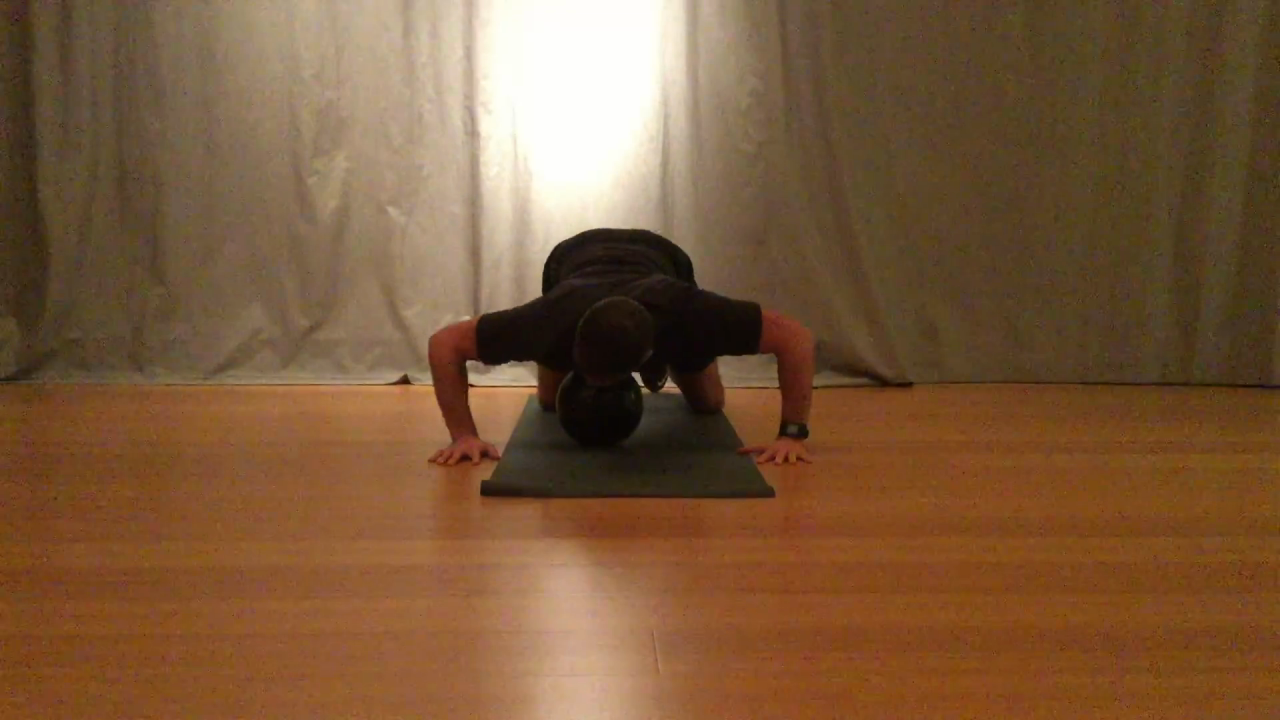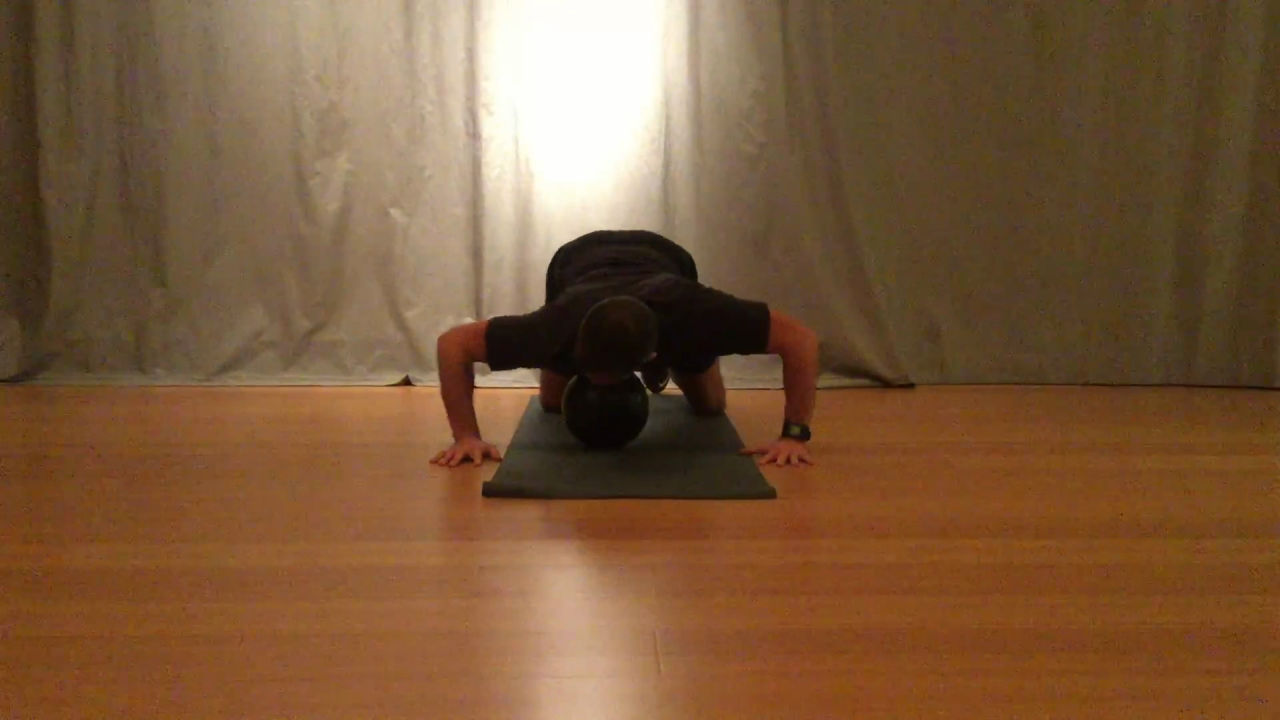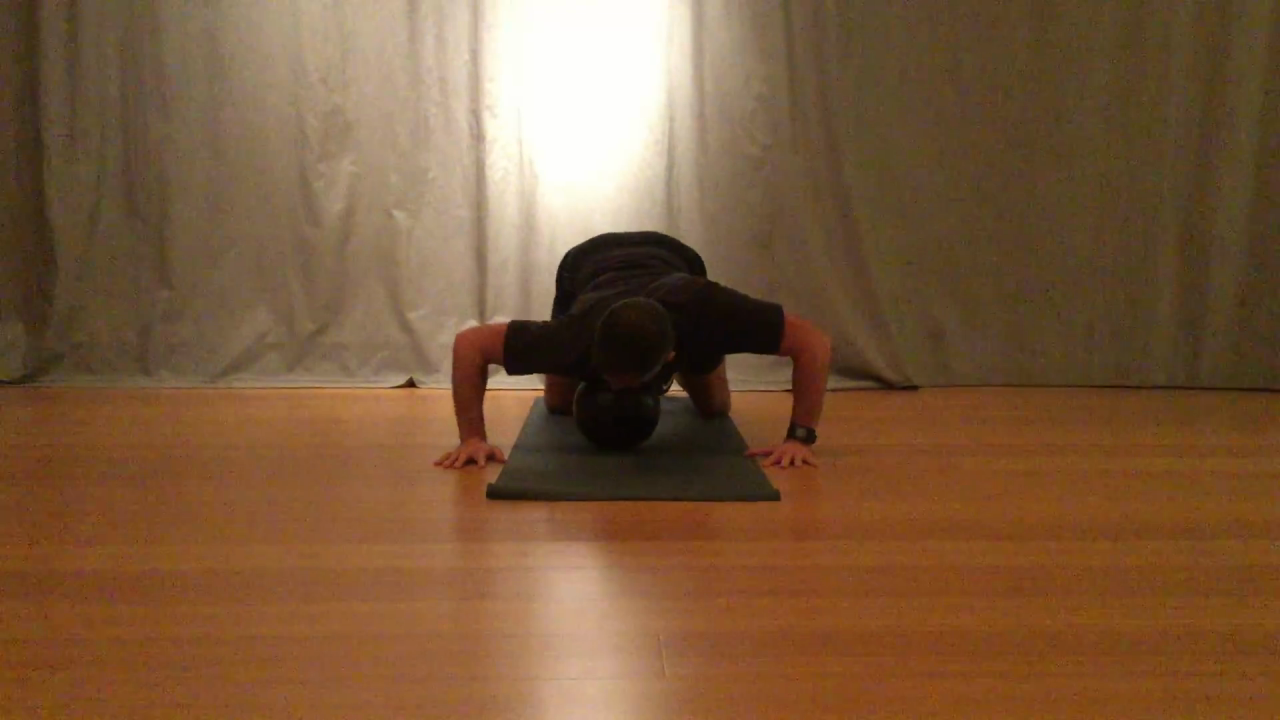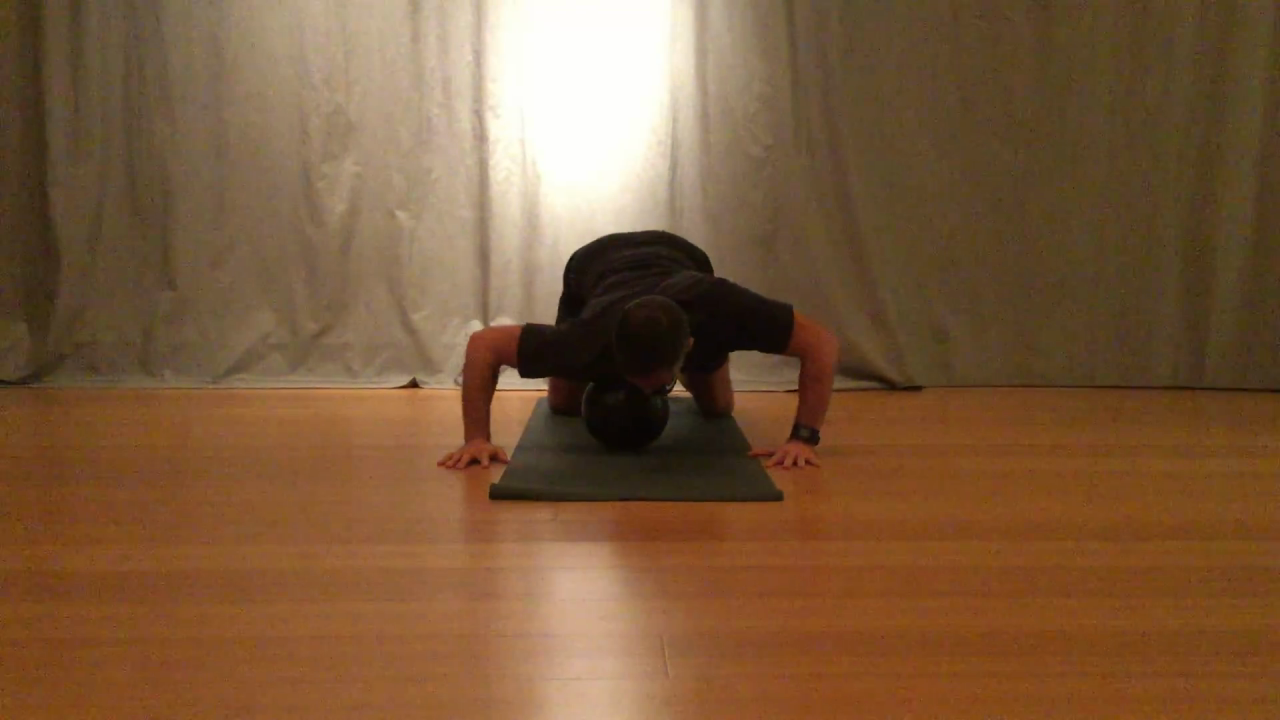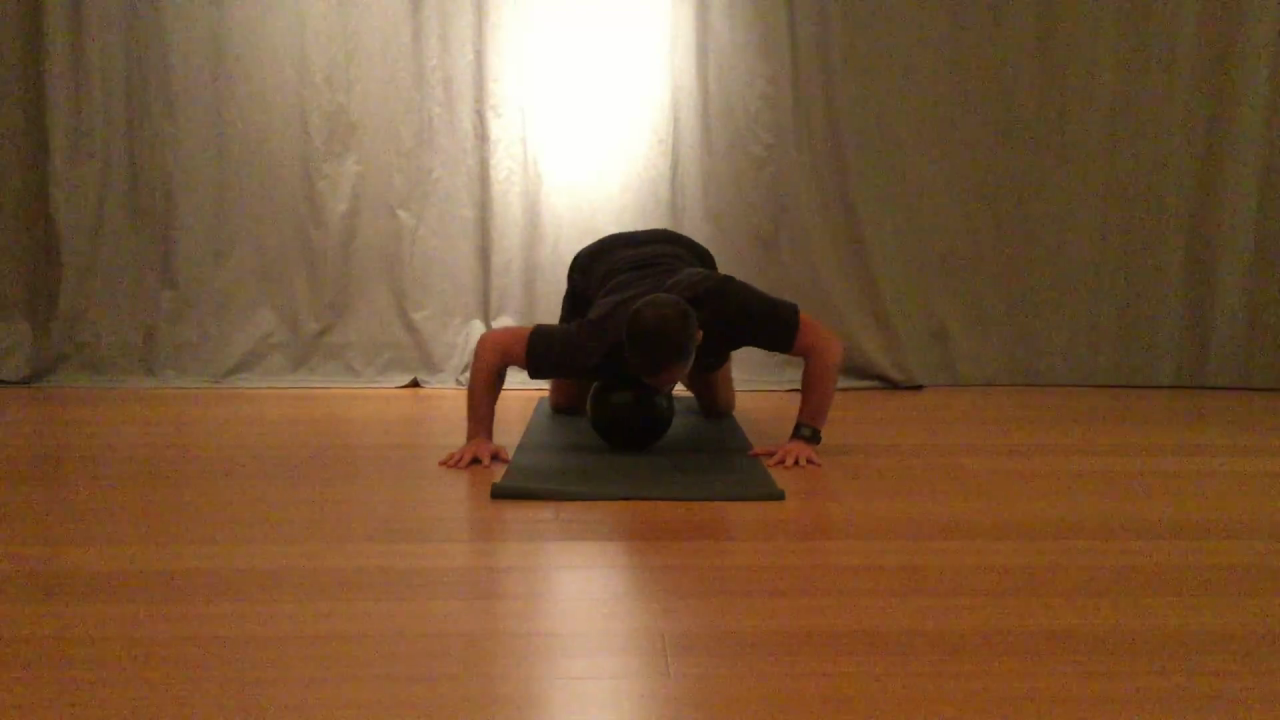
dt=0.2s
person 1, frame 1
left shoulder: (683, 310)
right shoulder: (553, 322)
left elbow: (796, 338)
right elbow: (443, 343)
left wrist: (792, 433)
right wrist: (463, 434)
left hip: (660, 259)
left knee: (709, 402)
right knee: (551, 401)
left ankle: (663, 368)
person 1, frame 2
left shoulder: (690, 311)
right shoulder: (560, 327)
left elbow: (802, 341)
right elbow: (452, 343)
left wrist: (794, 434)
right wrist: (466, 435)
left hip: (662, 260)
right hip: (578, 261)
left knee: (710, 403)
right knee: (553, 402)
left ankle: (667, 370)
person 1, frame 3
left shoulder: (706, 310)
right shoulder: (577, 336)
left elbow: (814, 344)
right elbow: (468, 343)
left wrist: (799, 436)
right wrist: (472, 437)
left hip: (671, 262)
right hip: (586, 264)
left knee: (715, 405)
right knee: (558, 405)
left ankle: (678, 375)
person 1, frame 4
left shoulder: (717, 307)
right shoulder: (592, 338)
left elbow: (822, 345)
right elbow: (482, 344)
left wrist: (804, 437)
right wrist: (476, 438)
left hip: (679, 260)
right hip: (593, 266)
left knee: (718, 406)
right knee: (562, 405)
left ankle: (686, 380)
person 1, frame 5
left shoulder: (725, 304)
right shoulder: (600, 337)
left elbow: (825, 346)
right elbow: (490, 345)
left wrist: (805, 436)
right wrist: (478, 437)
left hip: (681, 259)
right hip: (597, 265)
left knee: (719, 405)
right knee: (564, 404)
